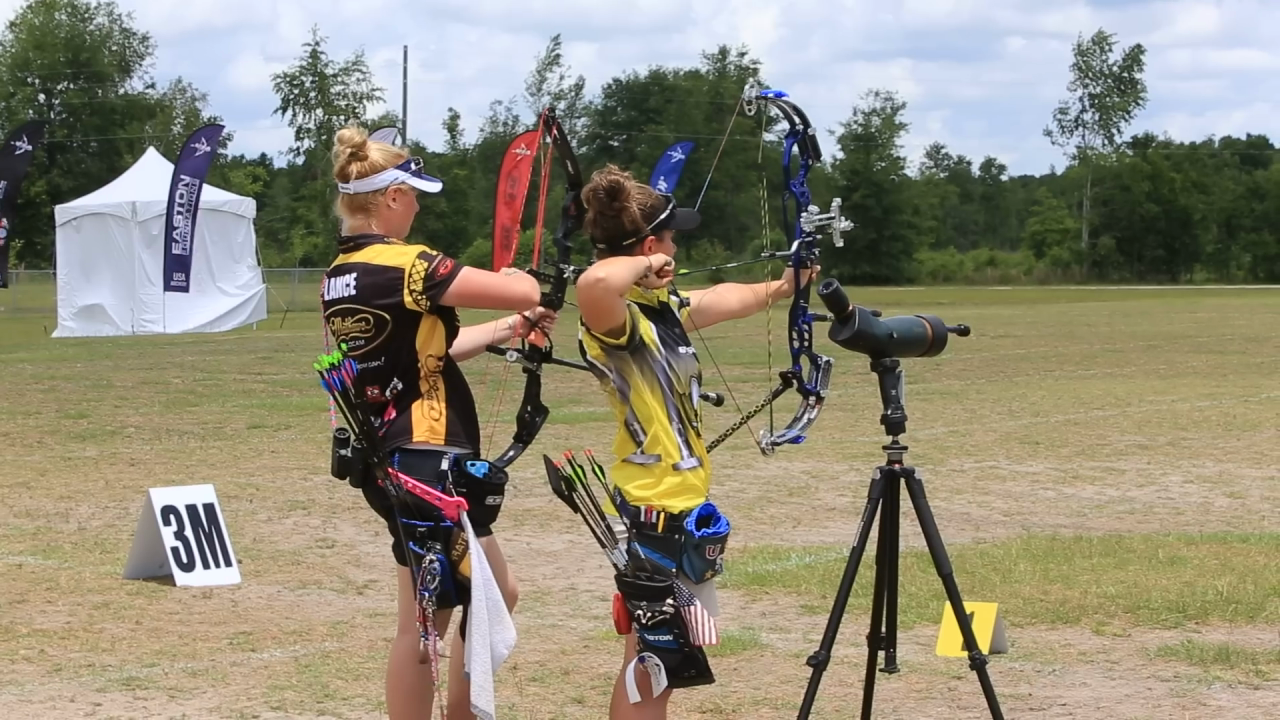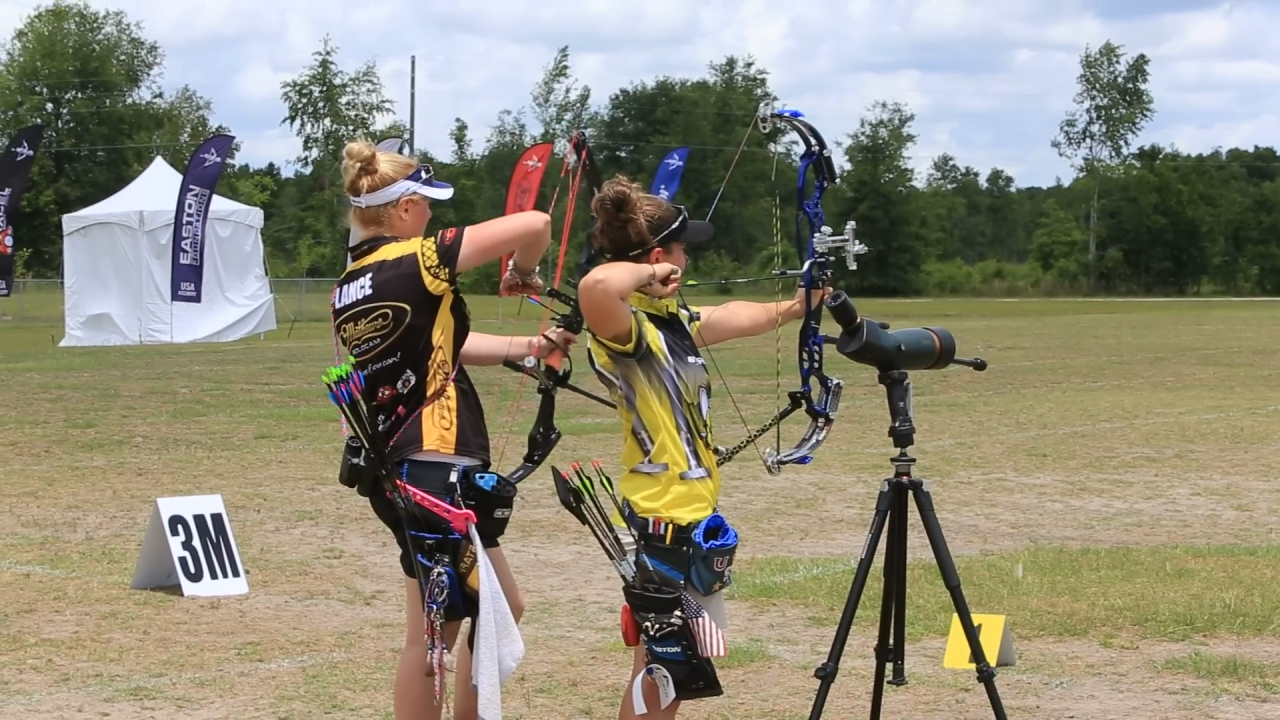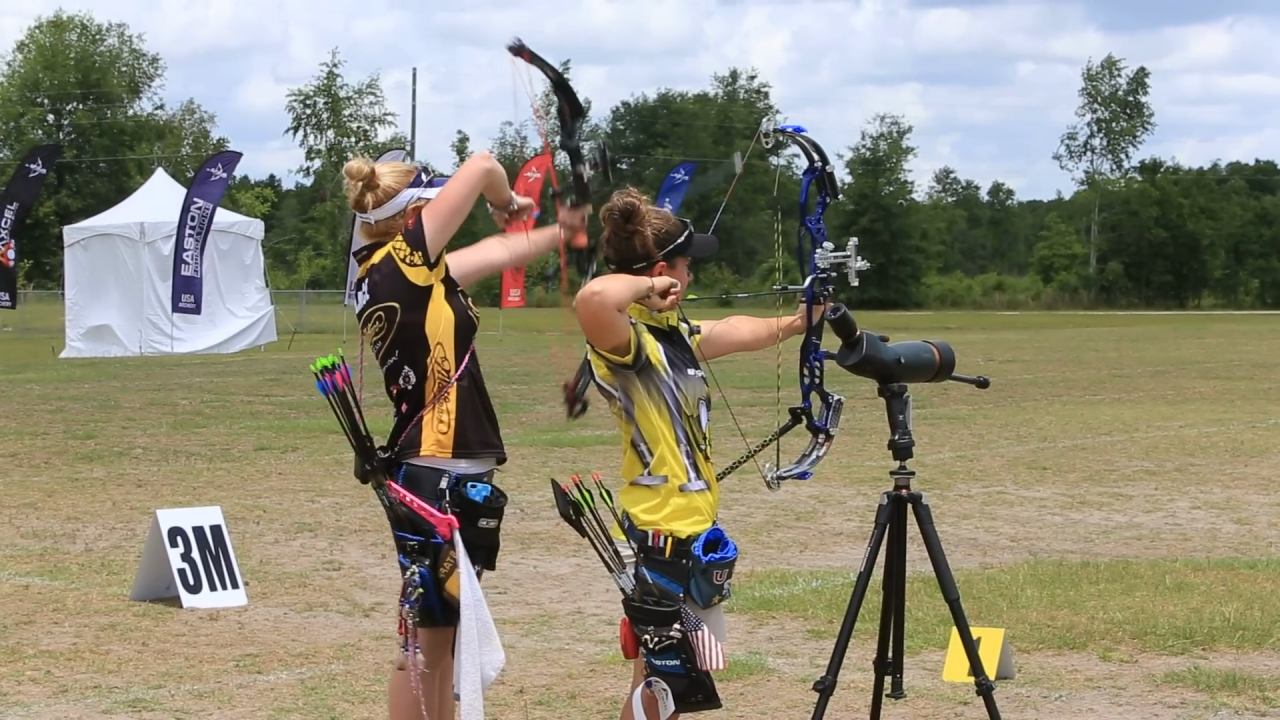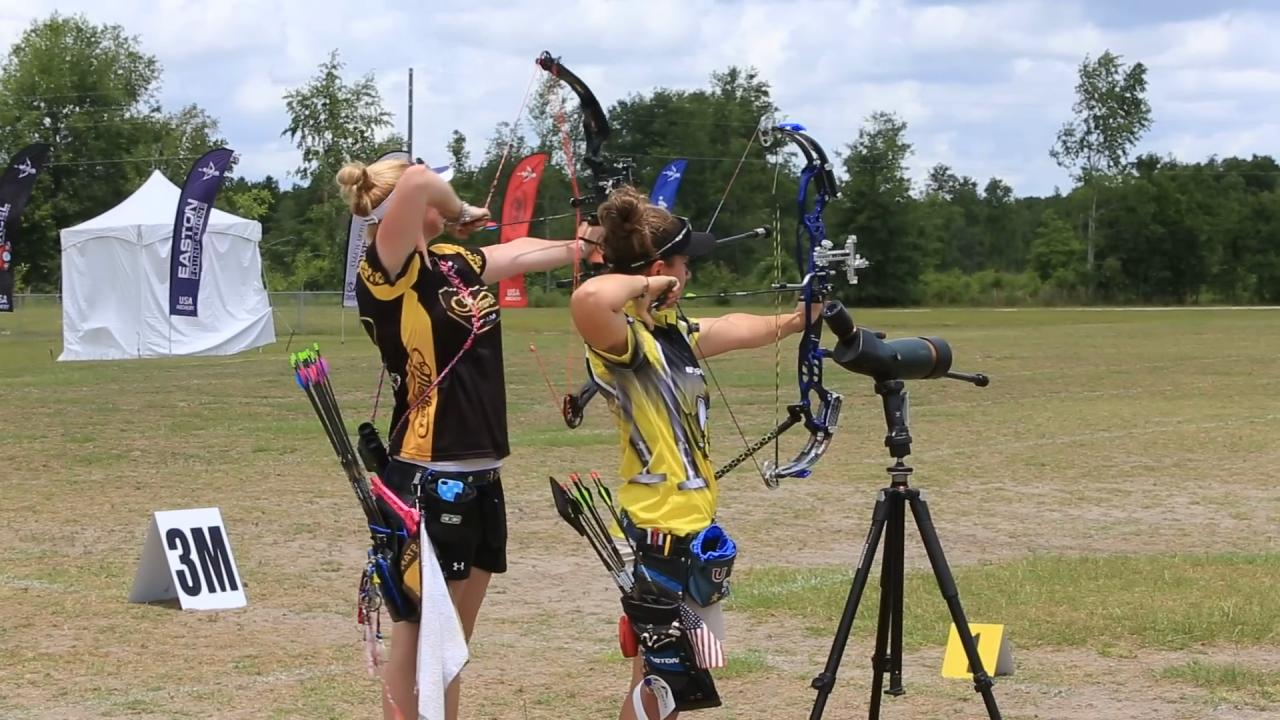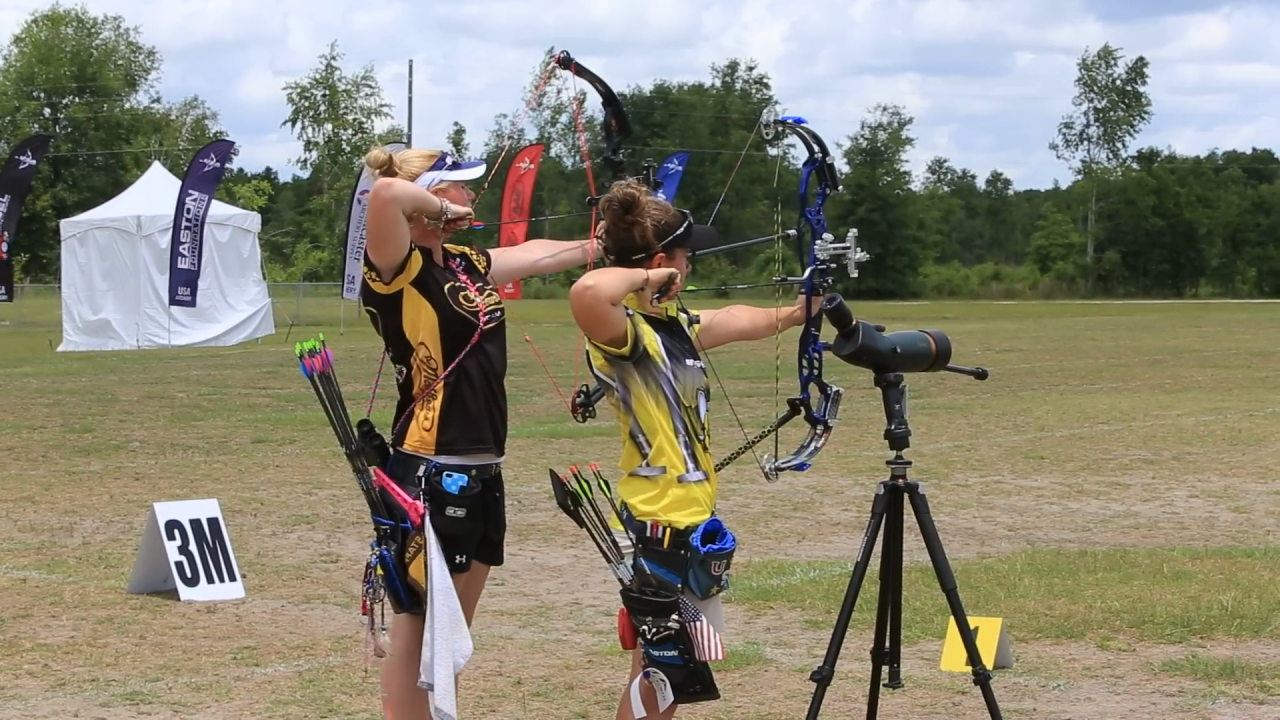
dt=1s
person 1, frame 1
left shoulder: (341, 275)
right shoulder: (402, 266)
right elbow: (525, 292)
left wrist: (507, 329)
right wrist: (511, 274)
left hip: (391, 461)
right hip: (424, 463)
left knee: (496, 594)
right knee: (422, 624)
person 1, frame 2
left shoulder: (351, 286)
right shoulder: (413, 263)
right elbow: (533, 225)
left wrist: (529, 346)
right wrist: (523, 272)
left hip: (397, 470)
right hip: (433, 473)
left knee: (501, 607)
right knee: (433, 635)
person 1, frame 3
left shoulder: (395, 276)
right shoulder: (399, 264)
left elbow: (486, 256)
right elbow: (479, 167)
left wrist: (556, 232)
right wrist: (509, 204)
left hip: (451, 477)
right hip: (438, 480)
left knee: (447, 636)
right knee: (426, 643)
person 1, frame 4
left shoulder: (454, 263)
right shoulder: (388, 272)
left elbow: (519, 252)
right elbow: (413, 182)
left wrist: (578, 246)
right wrist: (461, 212)
left hip: (479, 479)
right hip: (429, 482)
right knee: (417, 642)
person 1, frame 5
left shoulder: (463, 263)
right shoulder: (396, 270)
left elbow: (530, 255)
right elbow: (385, 193)
left wrist: (597, 246)
right wrist: (441, 212)
left hip: (479, 474)
right hip: (430, 477)
right knee: (416, 635)
person 2, frame 1
left shoulder: (662, 305)
right shoulder: (616, 316)
left elbow: (720, 298)
right elbow: (594, 282)
left wrist: (780, 288)
right wrist: (643, 267)
left hip: (678, 508)
right hip: (655, 515)
left knee: (658, 661)
right knee: (649, 670)
person 2, frame 2
left shoulder: (671, 318)
right shoulder: (624, 326)
left elbow: (731, 316)
right elbow: (595, 285)
left wrist: (791, 308)
right wrist: (647, 275)
left hip: (688, 520)
right hip: (662, 527)
left knee: (671, 671)
right knee: (659, 676)
person 2, frame 3
left shoulder: (672, 332)
right shoulder: (625, 340)
left elbow: (733, 332)
right elbow: (591, 297)
left wrist: (792, 325)
right wrist: (646, 287)
left hip: (690, 534)
right hip: (661, 540)
person 2, frame 4
left shoulder: (672, 328)
right shoulder: (625, 338)
left elbow: (732, 328)
right elbow: (588, 297)
left wrist: (789, 321)
right wrist: (642, 286)
left hip: (689, 530)
right hip: (658, 537)
person 2, frame 5
left shoulder: (672, 321)
right shoulder: (625, 330)
left elbow: (733, 319)
right elbow: (587, 290)
left wrist: (791, 313)
right wrist: (642, 278)
left hip: (689, 522)
right hip: (659, 529)
left knee: (674, 671)
